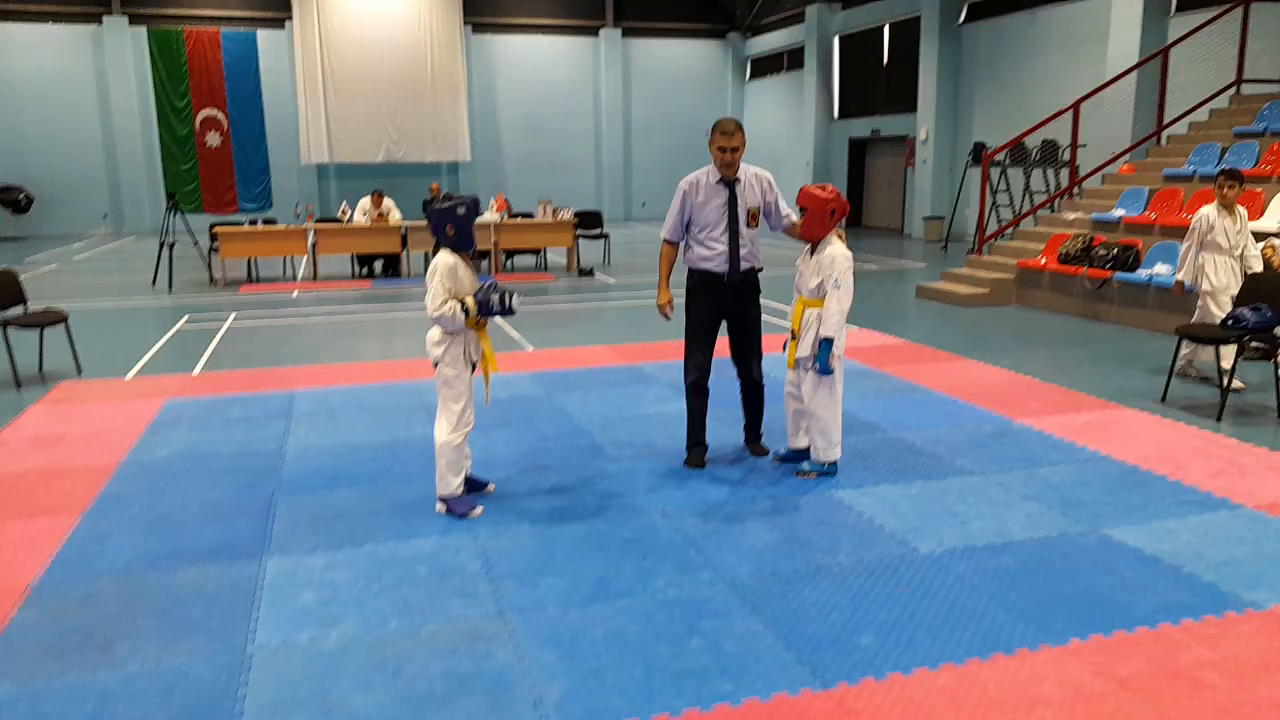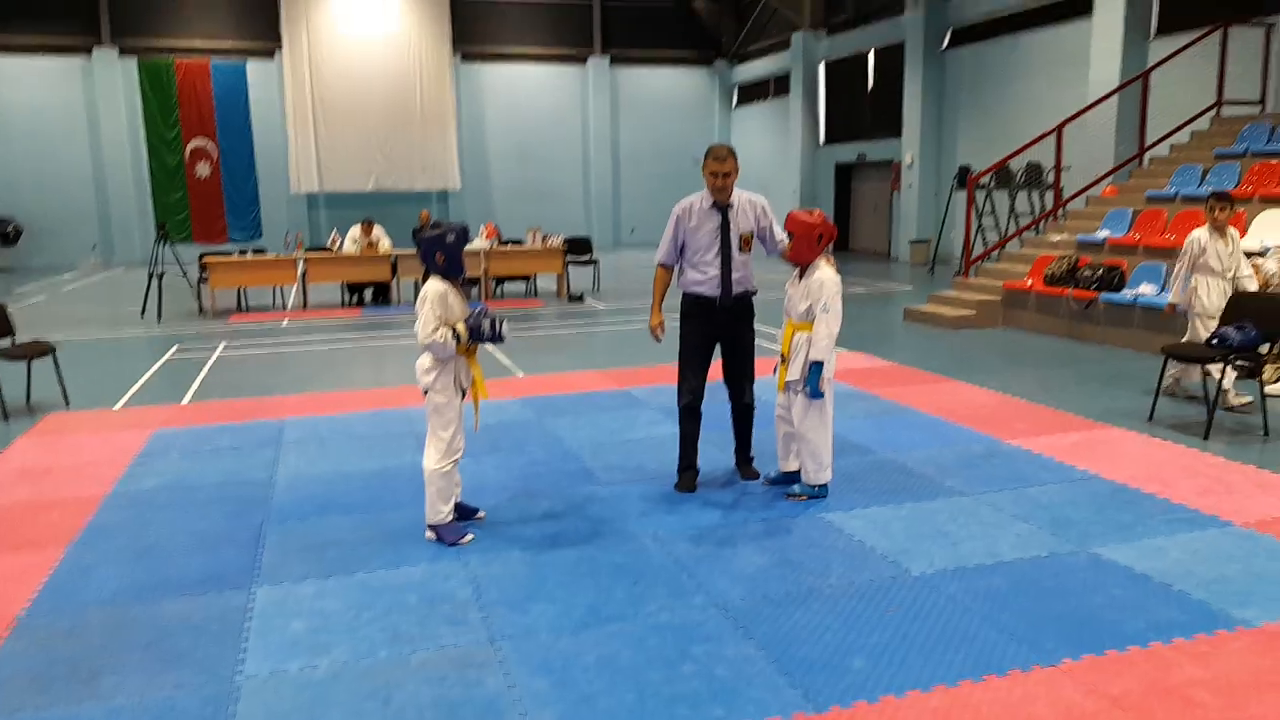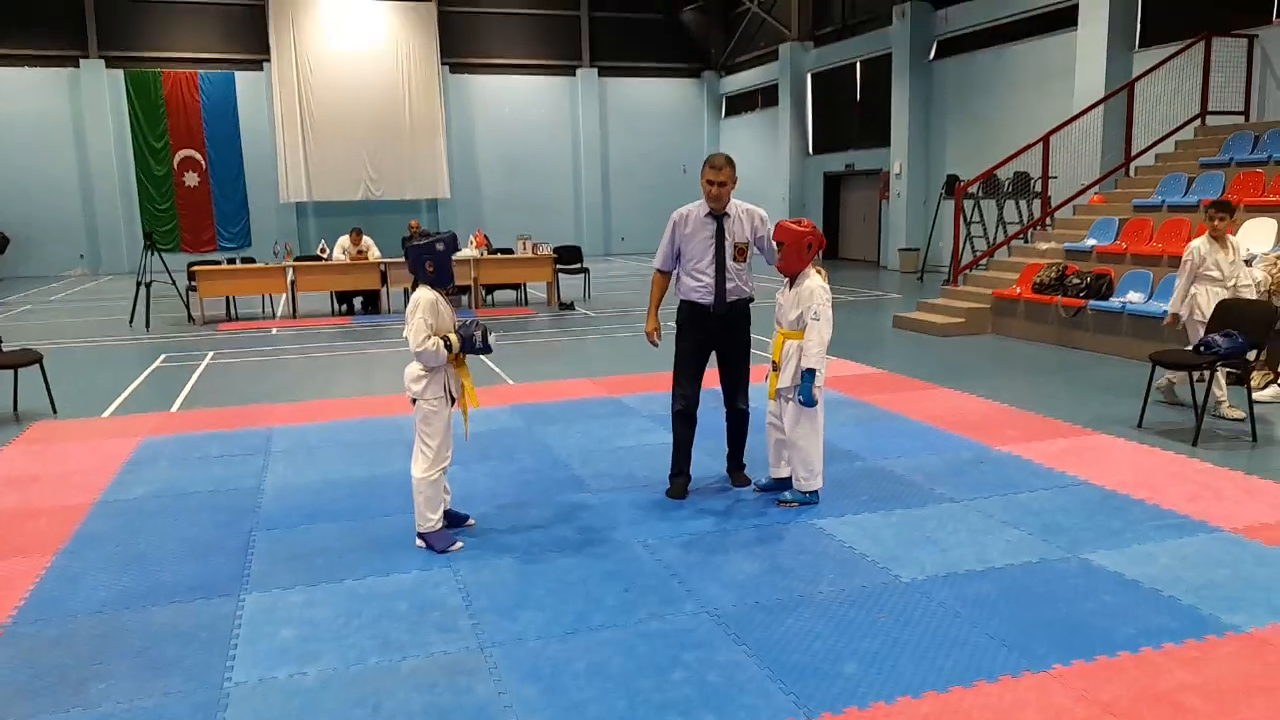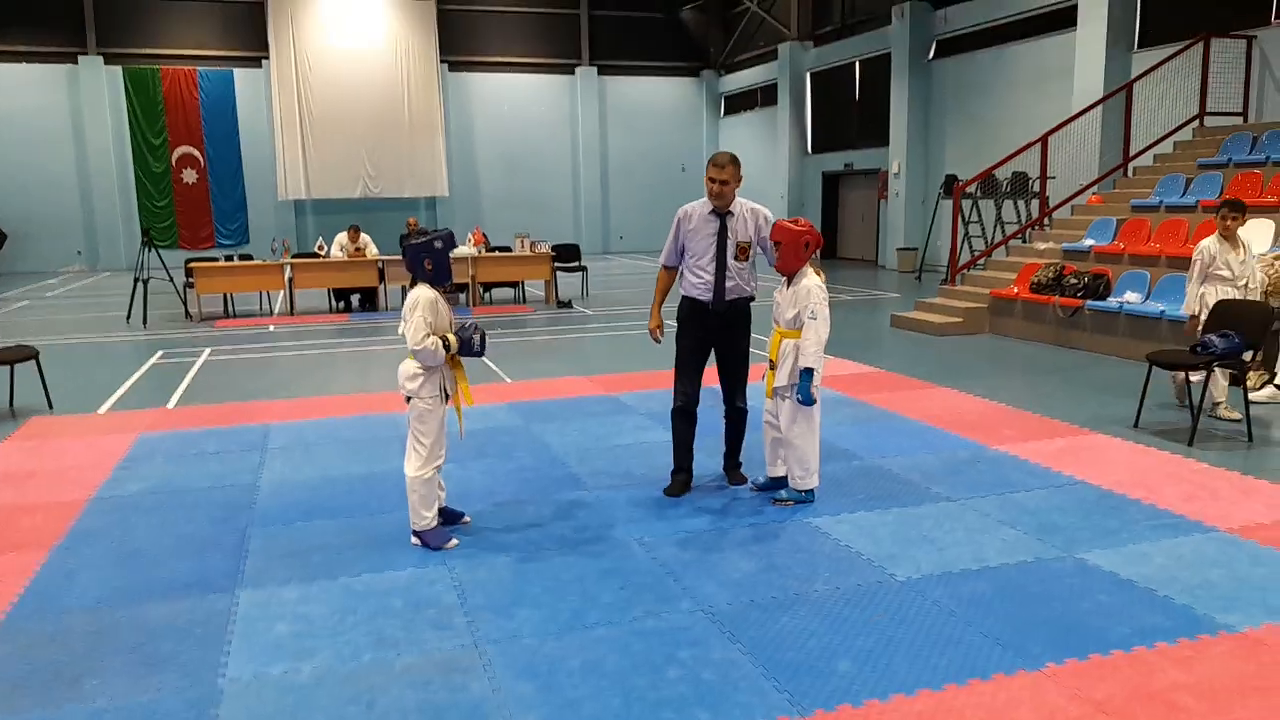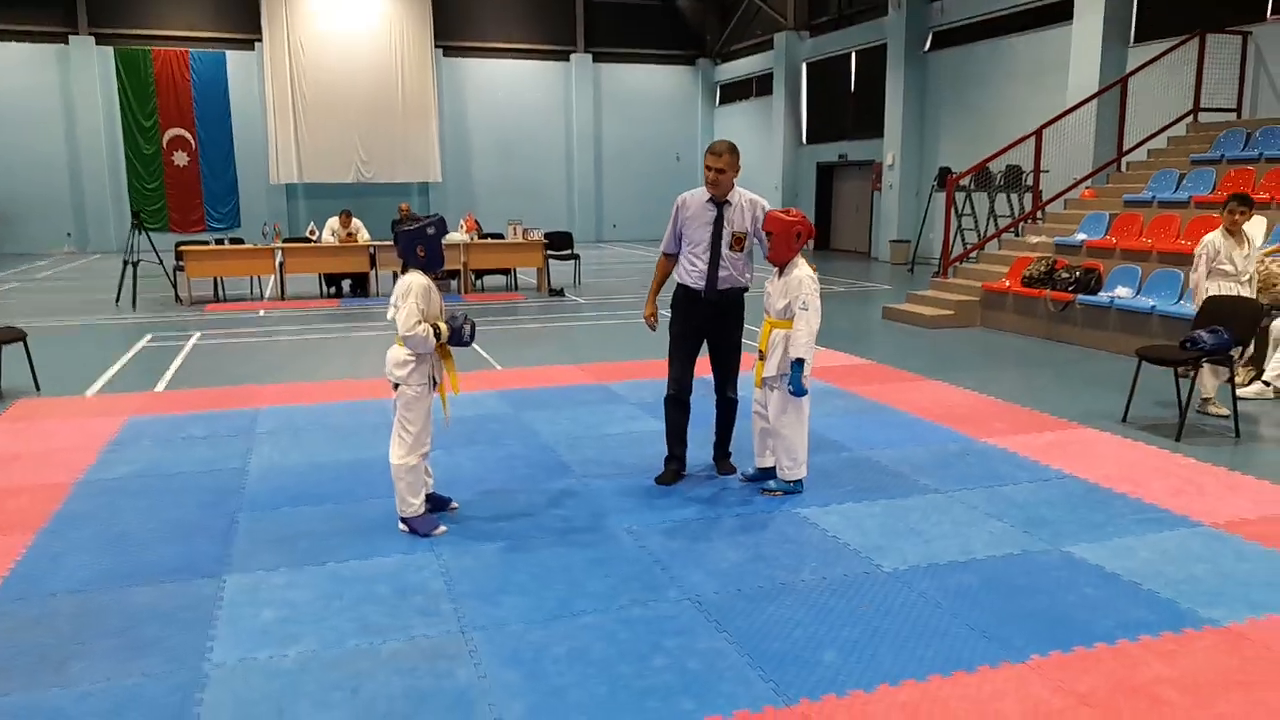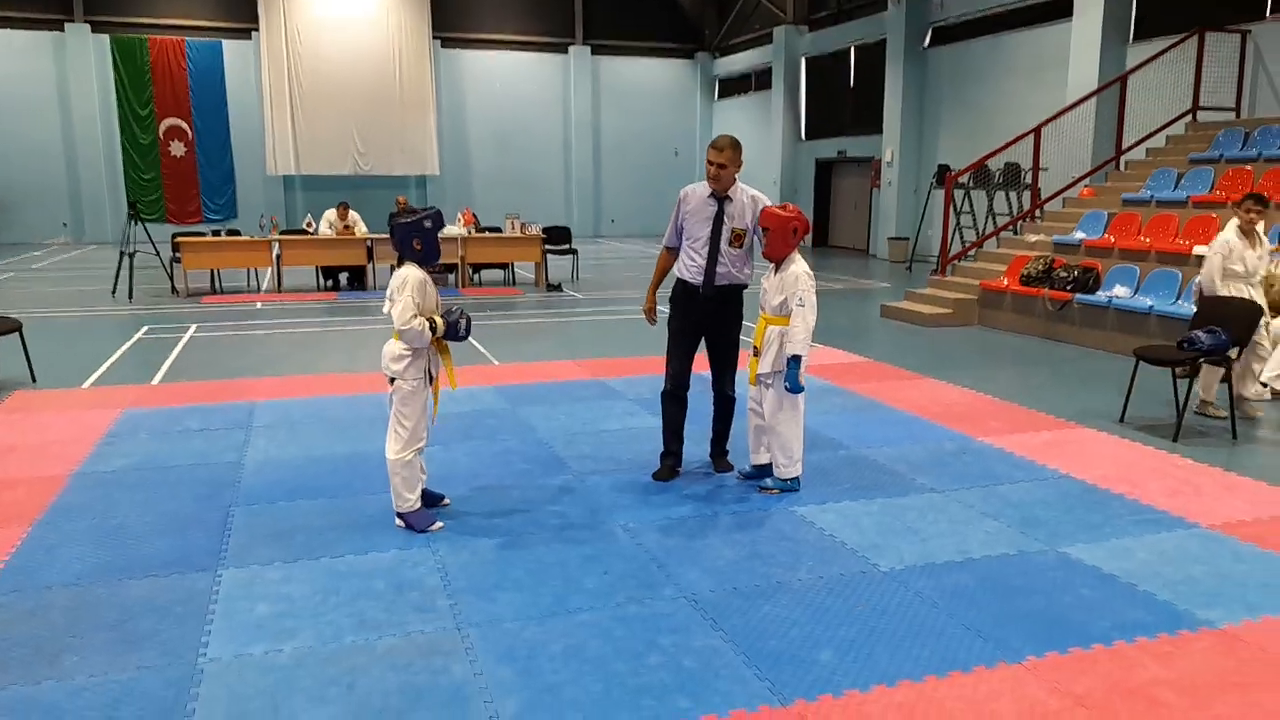
dt=0.1s
person 1, frame 1
left shoulder: (761, 181)
right shoulder: (691, 186)
left elbow: (785, 223)
right elbow: (671, 239)
right wrist: (663, 288)
left hip: (745, 285)
right hip: (704, 285)
left knee: (751, 368)
right knee: (697, 370)
left ankle: (753, 436)
right ankle: (696, 445)
person 1, frame 2
left shoulder: (755, 207)
right shoulder: (685, 211)
left elbow: (780, 247)
right elbow: (665, 263)
right wrist: (656, 310)
left hip: (740, 308)
right hip: (698, 309)
left knee: (742, 392)
right knee: (690, 393)
left ankle: (743, 459)
right ankle: (687, 468)
person 1, frame 3
left shoulder: (753, 217)
right shoulder: (682, 218)
left elbow: (778, 257)
right elbow: (664, 269)
right wrist: (652, 315)
left hip: (735, 316)
right hip: (693, 316)
left knee: (737, 399)
right knee: (684, 400)
left ankle: (735, 466)
right ankle: (680, 475)
person 1, frame 4
left shoulder: (757, 216)
right shoulder: (687, 215)
right elbow: (669, 266)
right wrist: (655, 311)
left hip: (735, 314)
right hip: (694, 313)
left knee: (736, 397)
right knee: (685, 397)
left ankle: (732, 464)
right ankle: (681, 472)
person 1, frame 5
left shoulder: (755, 208)
right shoulder: (686, 203)
right elbow: (669, 253)
right wrist: (651, 298)
left hip: (728, 304)
right hip: (688, 301)
left knee: (726, 387)
right knee: (678, 386)
left ankle: (722, 454)
right ankle: (675, 461)
person 1, frame 6
left shoulder: (756, 204)
right shoulder: (688, 197)
right elbow: (671, 247)
right wrist: (652, 292)
left hip: (726, 300)
right hip: (686, 296)
left knee: (724, 384)
right knee: (675, 381)
left ankle: (719, 451)
right ankle: (671, 457)
person 2, frame 1
left shoulder: (460, 260)
right shoulder: (445, 263)
right elbow: (438, 311)
left wrist: (489, 302)
right wrist: (476, 305)
left hip: (463, 348)
right hip: (451, 350)
left knee: (461, 418)
right knee: (454, 421)
left ankle: (459, 475)
right ankle: (449, 494)
person 2, frame 2
left shoulder: (449, 287)
right shoulder: (435, 291)
right elbow: (429, 339)
left wrist: (479, 329)
right wrist: (466, 332)
left hip: (452, 375)
right hip: (441, 377)
left knee: (450, 445)
right knee: (443, 448)
left ankle: (450, 502)
right ankle: (438, 521)
person 2, frame 3
left shoulder: (435, 296)
right shoulder: (425, 299)
right elbow: (422, 347)
left wrist: (464, 339)
right wrist: (458, 342)
left hip: (439, 384)
right hip: (430, 385)
left knee: (438, 454)
right knee: (430, 457)
left ankle: (440, 509)
right ankle: (428, 529)
person 2, frame 4
left shoulder: (431, 294)
right shoulder: (424, 297)
right elbow: (420, 346)
left wrist: (460, 340)
right wrist: (455, 342)
left hip: (433, 382)
right hip: (425, 383)
left knee: (432, 451)
right knee: (424, 454)
left ankle: (435, 506)
right ankle: (423, 526)
person 2, frame 5
left shoulder: (417, 280)
right shoulder: (418, 284)
right elbow: (411, 333)
left wrist: (447, 329)
right wrist: (446, 332)
left hip: (419, 368)
right hip: (413, 370)
left knee: (419, 439)
right knee: (409, 443)
left ankle: (422, 493)
right ankle: (411, 513)
person 2, frame 6
left shoulder: (413, 273)
right shoulder: (413, 277)
right elbow: (406, 327)
left wrist: (444, 323)
right wrist: (442, 326)
left hip: (415, 362)
right hip: (409, 364)
left knee: (415, 434)
right knee: (405, 438)
left ankle: (416, 489)
right ankle: (407, 508)
person 3, frame 1
left shoulder: (837, 256)
right shoulder: (810, 251)
left elbow: (837, 305)
left wrist: (826, 347)
right wrist: (793, 334)
left hip: (822, 337)
right hip: (803, 334)
left knee: (821, 399)
right knee: (795, 393)
left ankle: (826, 458)
right ankle: (799, 445)
person 3, frame 2
left shoulder: (825, 280)
right shoulder: (799, 275)
left elbow: (826, 328)
left wrist: (816, 370)
right wrist: (783, 357)
left hip: (812, 361)
right hip: (793, 357)
left knee: (811, 422)
right knee: (785, 415)
left ankle: (816, 481)
right ankle: (790, 468)
person 3, frame 3
left shoulder: (814, 288)
right shoulder: (790, 284)
left elbow: (818, 336)
left wrist: (808, 378)
right wrist: (775, 365)
left hip: (802, 368)
right hip: (784, 365)
left knee: (802, 428)
right knee: (776, 423)
left ankle: (807, 487)
right ankle: (781, 475)
person 3, frame 4
left shoulder: (811, 288)
right shoulder: (788, 283)
left elbow: (815, 335)
left wrist: (806, 377)
right wrist: (772, 363)
left hip: (799, 367)
right hip: (781, 364)
left knee: (798, 427)
right knee: (772, 421)
left ankle: (803, 486)
right ankle: (778, 473)
person 3, frame 5
left shoulder: (803, 278)
right shoulder: (779, 273)
left elbow: (806, 326)
left wrist: (798, 368)
left hip: (788, 358)
right hip: (770, 354)
left knee: (786, 418)
right knee: (762, 412)
left ankle: (791, 477)
right ankle: (766, 465)
person 3, frame 6
left shoulder: (799, 274)
right shoulder: (775, 269)
left elbow: (802, 322)
left wrist: (795, 364)
left hip: (784, 355)
right hip: (766, 351)
left knee: (782, 415)
right knee: (757, 409)
left ankle: (788, 474)
right ankle: (762, 462)
person 4, frame 1
left shoulder: (1242, 214)
right shoulder: (1206, 214)
left elbow: (1249, 247)
right elbow: (1190, 246)
left wrist: (1257, 274)
right wrist: (1181, 278)
left hip: (1232, 274)
right hip: (1211, 274)
left knee: (1204, 321)
right knee: (1222, 321)
left ankle: (1184, 363)
right ankle: (1226, 372)
person 4, frame 2
left shoulder: (1234, 236)
right shoulder: (1197, 237)
left elbow: (1242, 268)
right elbow: (1181, 268)
left wrist: (1253, 294)
right wrist: (1173, 300)
left hip: (1223, 296)
right hip: (1203, 296)
left knee: (1194, 342)
left ankle: (1171, 381)
right ankle: (1228, 393)
person 4, frame 3
left shoulder: (1234, 246)
right shoulder: (1197, 247)
left elbow: (1243, 278)
right elbow: (1183, 280)
right wrist: (1175, 311)
right hip: (1204, 304)
left ankle: (1167, 381)
right ankle: (1220, 404)
person 4, frame 4
left shoulder: (1245, 245)
right shoulder: (1207, 246)
left elbow: (1251, 280)
right elbow: (1194, 280)
right wrist: (1192, 314)
right hip: (1214, 303)
left ankle: (1182, 376)
right ankle: (1218, 404)
person 4, frame 5
left shoulder: (1249, 240)
right shoulder: (1211, 241)
left elbow: (1251, 275)
right elbow: (1198, 276)
left wrist: (1250, 301)
right wrist: (1204, 306)
left hip: (1241, 298)
right hip: (1217, 298)
left ankle: (1209, 382)
right ankle: (1206, 399)
person 4, frame 6
left shoulder: (1262, 243)
right shoulder: (1225, 240)
left elbow: (1259, 277)
right elbow: (1210, 277)
left wrist: (1258, 306)
left hip: (1251, 300)
left knee: (1261, 350)
left ankle: (1243, 396)
right ankle: (1205, 401)
